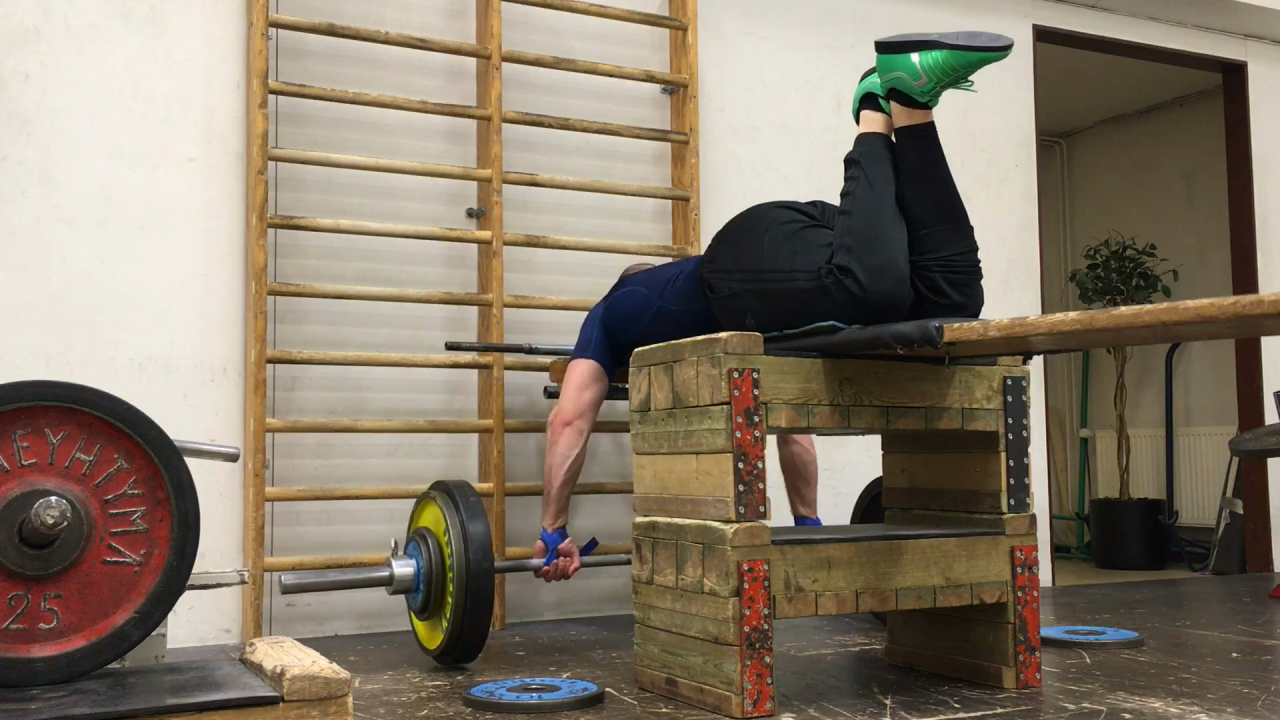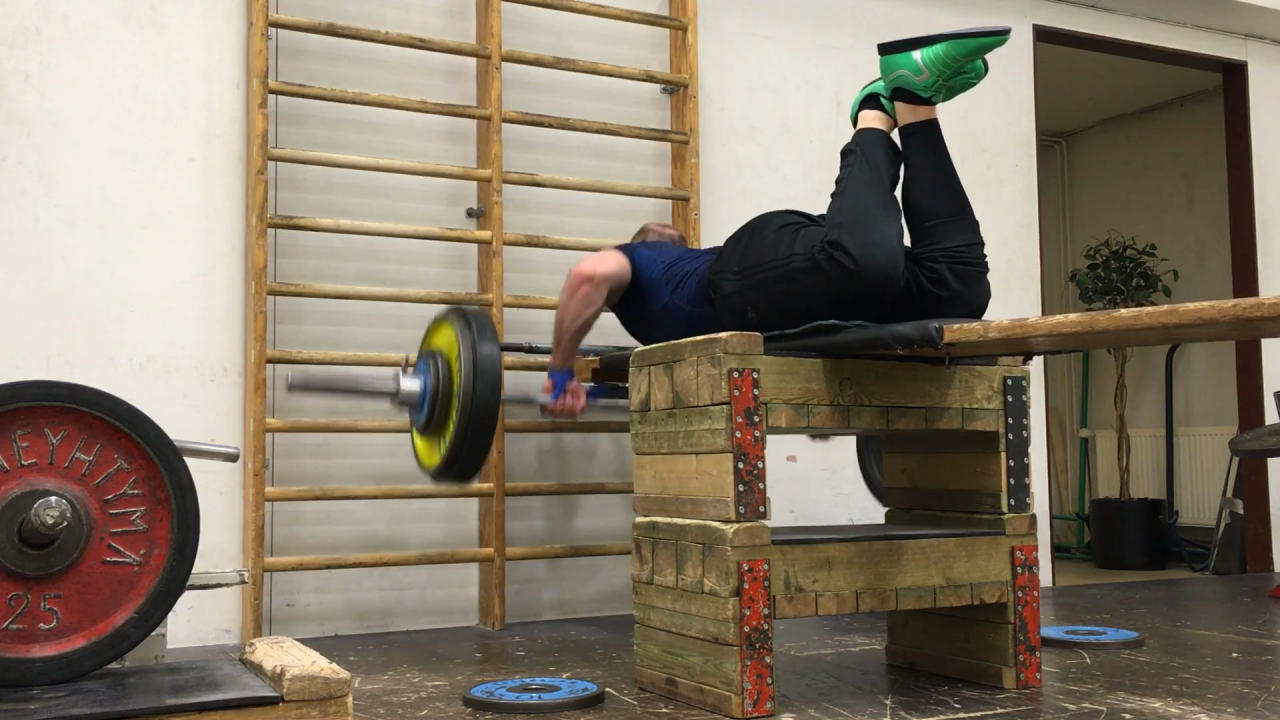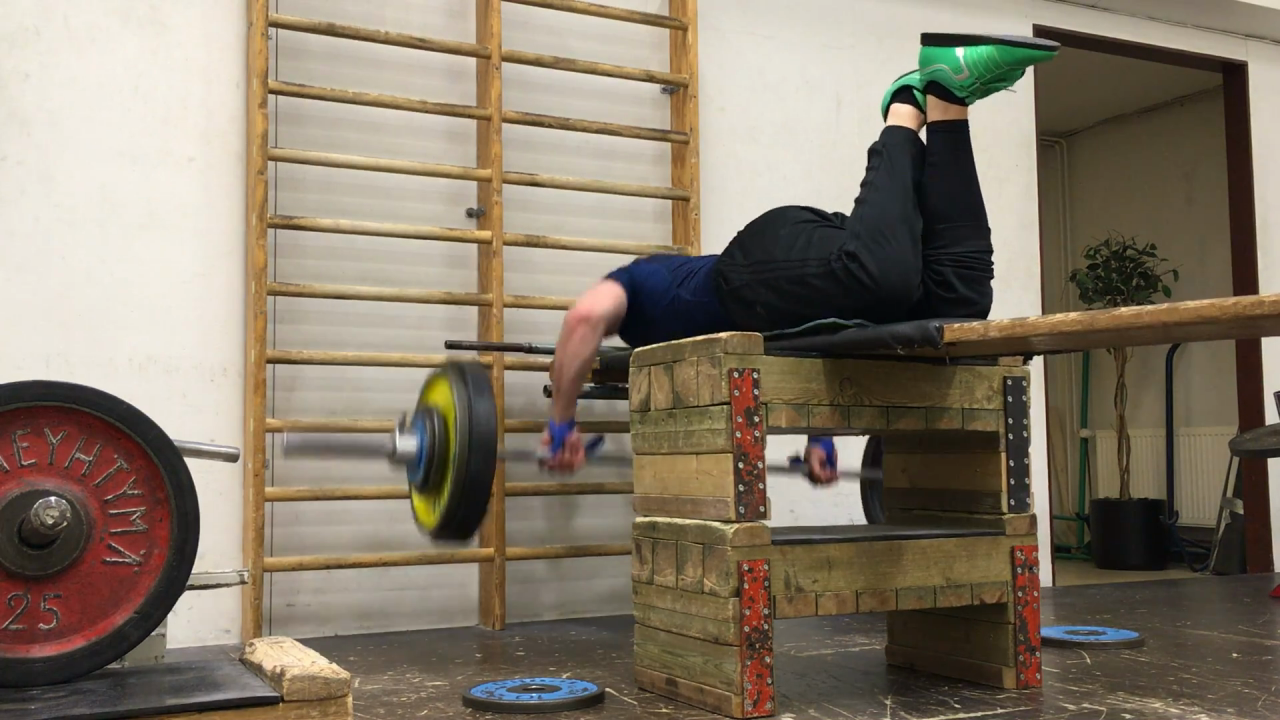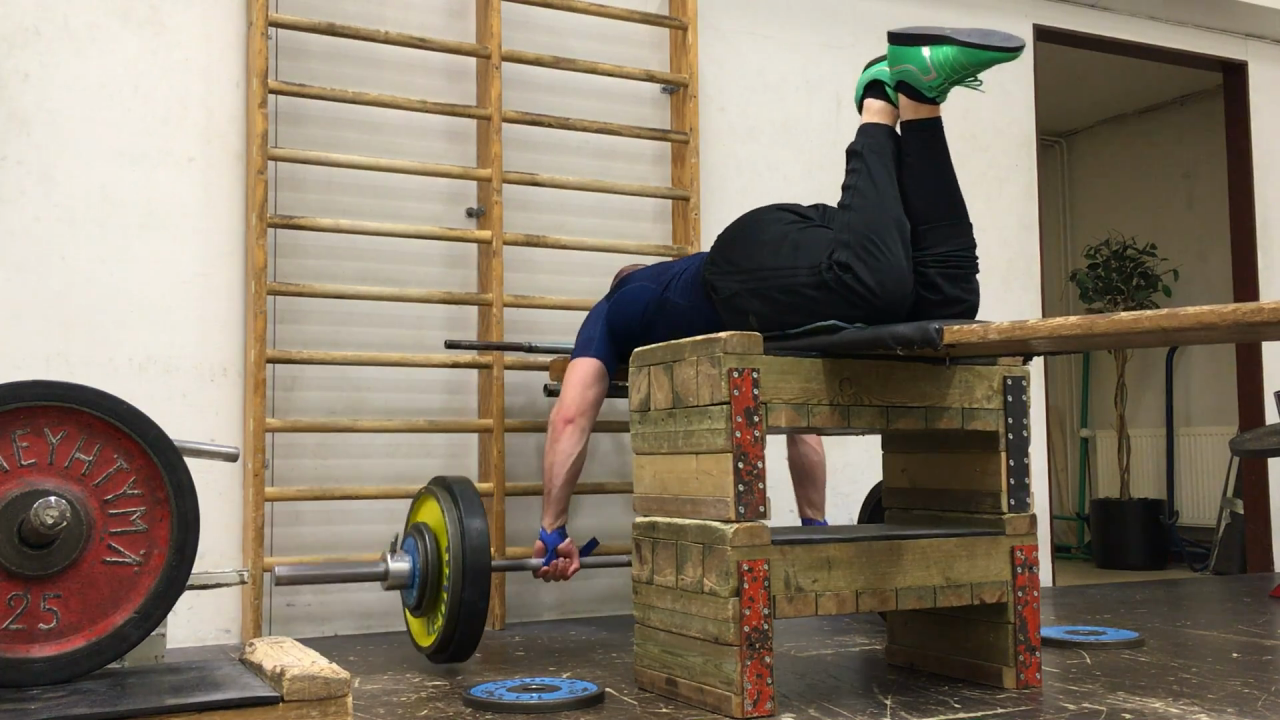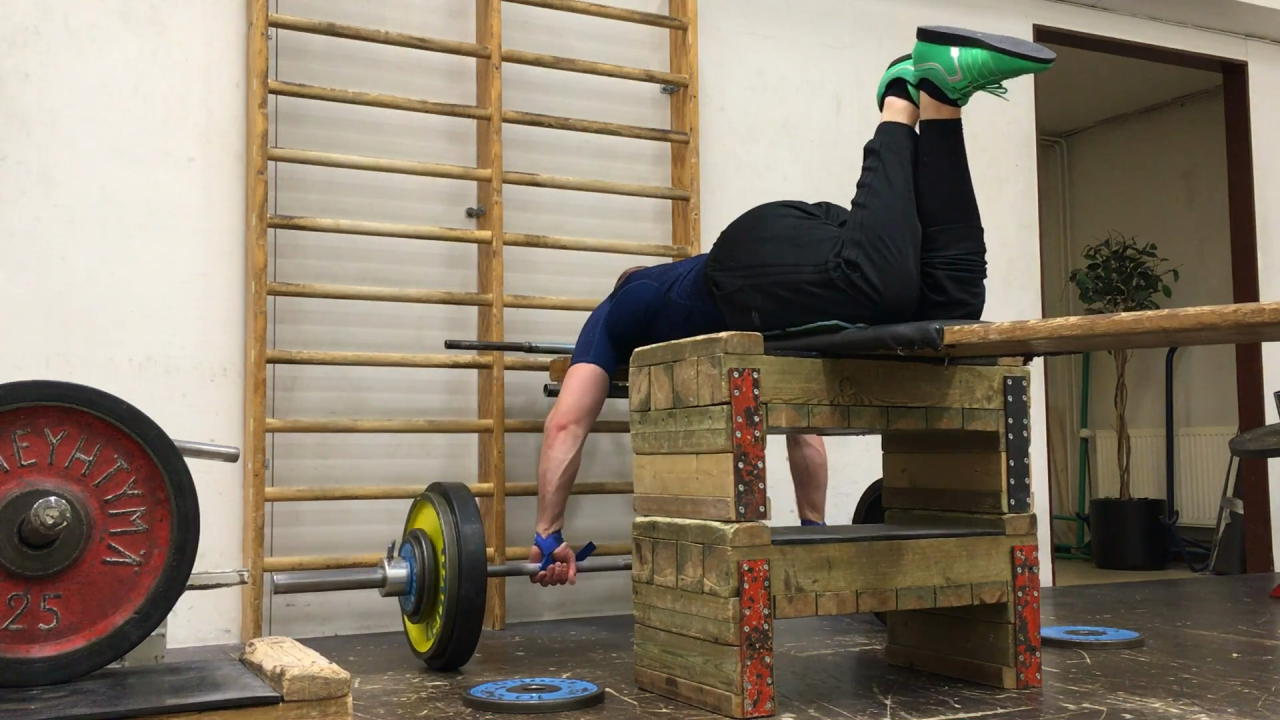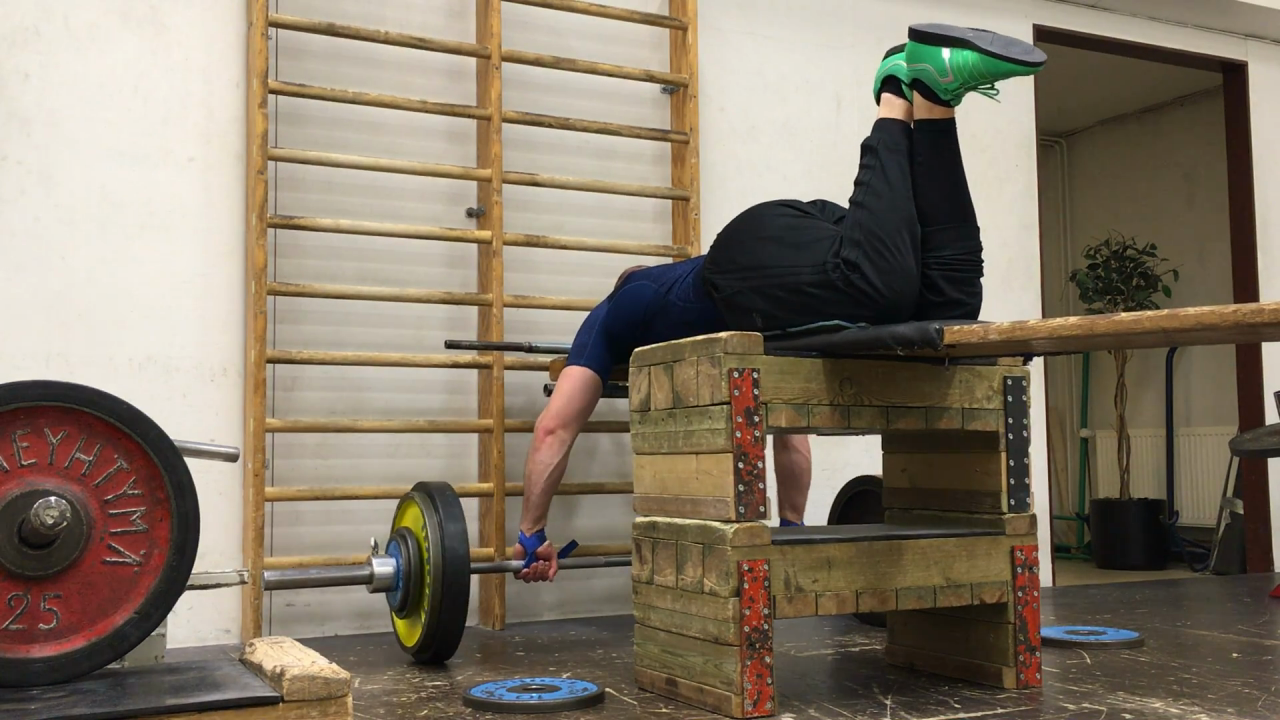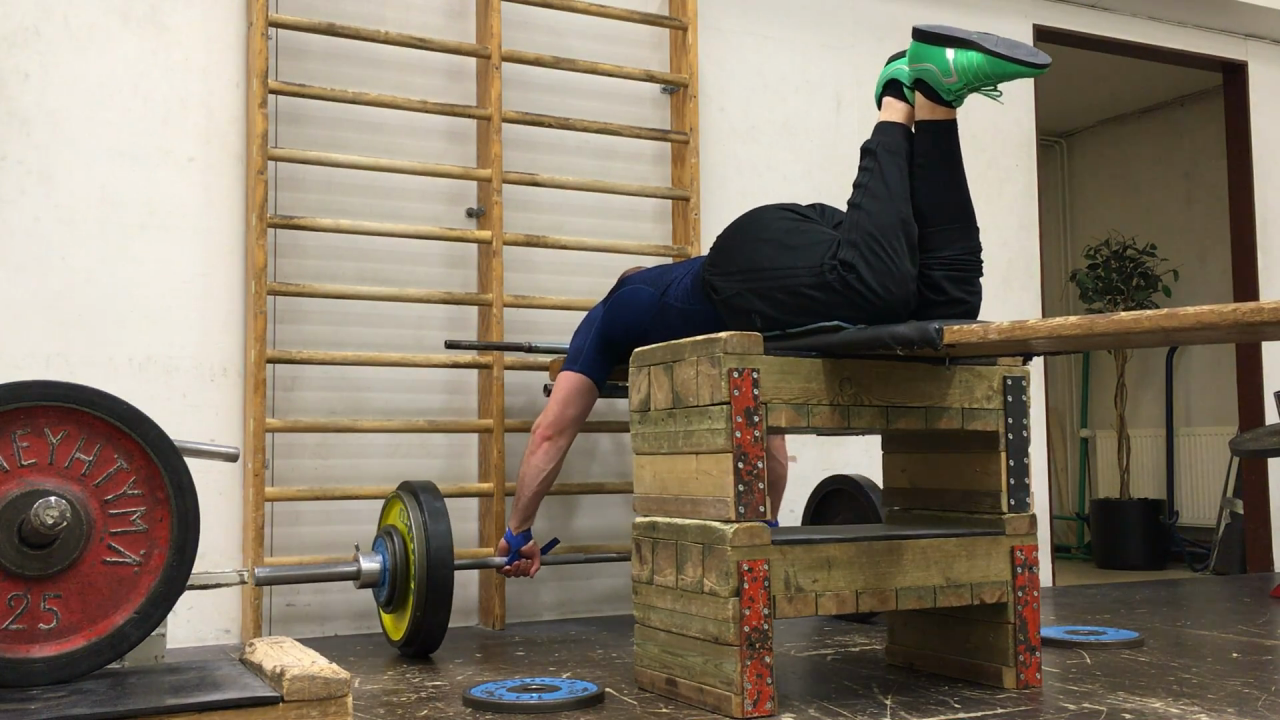
dt=0.4s
person 1, frame 1
left shoulder: (613, 313)
right shoulder: (739, 334)
left elbow: (570, 420)
left wrist: (554, 530)
right wrist: (808, 523)
left hip: (752, 262)
left knee: (871, 288)
right knee: (950, 298)
left ankle: (876, 114)
person 1, frame 2
left shoulder: (634, 264)
left elbow: (592, 274)
left wrist: (561, 371)
left hip: (752, 289)
right knee: (958, 288)
left ankle: (875, 116)
person 1, frame 3
left shoulder: (635, 283)
left elbow: (585, 316)
left wrist: (562, 424)
right wrist: (820, 433)
left hip: (768, 266)
right knee: (960, 297)
left ankle: (905, 110)
right ankle: (943, 97)
person 1, frame 4
left shoulder: (613, 314)
right shoulder: (713, 309)
left elbow: (571, 418)
left wrist: (553, 530)
right wrist: (816, 526)
left hip: (759, 266)
left knee: (881, 285)
left ankle: (880, 104)
person 1, frame 5
left shoulder: (616, 315)
left elbow: (566, 424)
right elbow: (802, 427)
left wrist: (549, 536)
right wrist: (814, 526)
left hip: (759, 260)
left knee: (881, 285)
right knee: (951, 303)
left ankle: (901, 104)
right ankle: (934, 95)
person 1, frame 6
left shoulder: (614, 318)
right shoulder: (743, 328)
left elbow: (554, 428)
right elbow: (788, 428)
left wrist: (533, 534)
right wrist: (793, 527)
left hip: (757, 258)
left knee: (882, 286)
right knee: (950, 302)
left ankle: (898, 101)
right ankle: (929, 94)
person 1, frame 7
left shoulder: (610, 318)
right shoulder: (685, 299)
left elbow: (552, 432)
right elbow: (767, 432)
left wrist: (518, 534)
right wrist: (769, 526)
left hip: (755, 263)
right hip: (806, 242)
left knee: (880, 286)
right knee: (949, 303)
left ankle: (898, 106)
right ankle: (930, 95)
